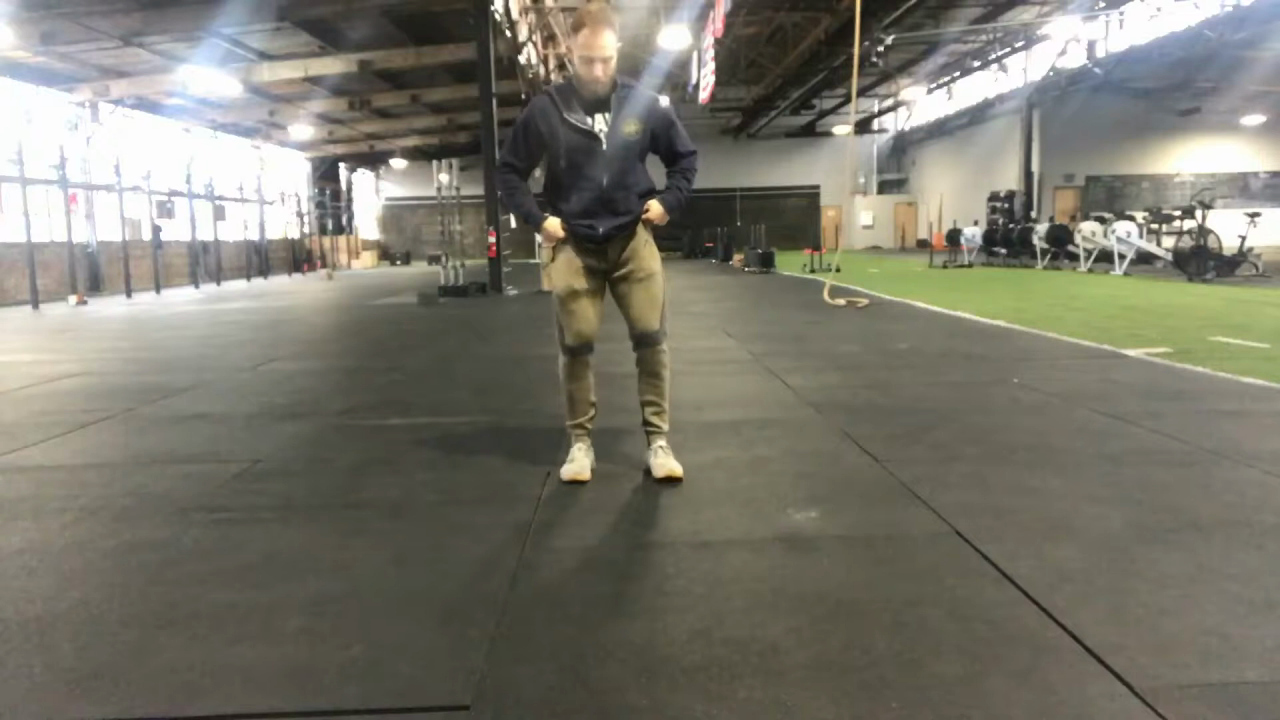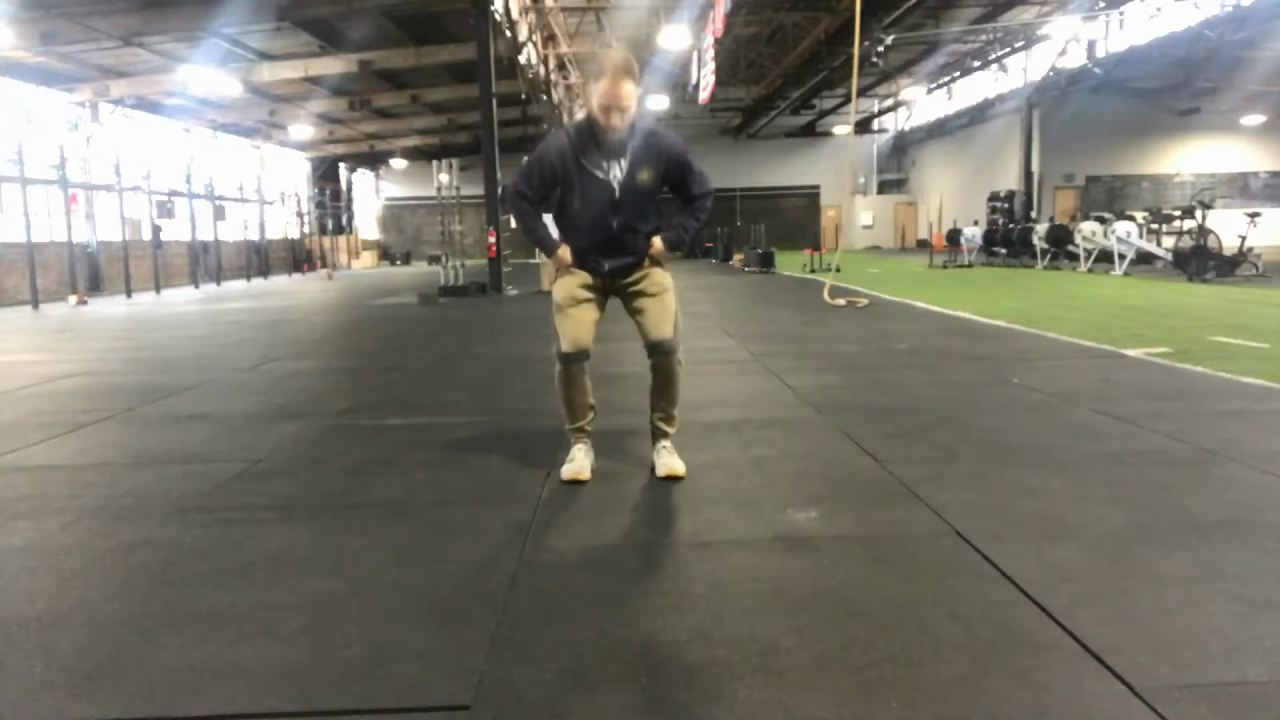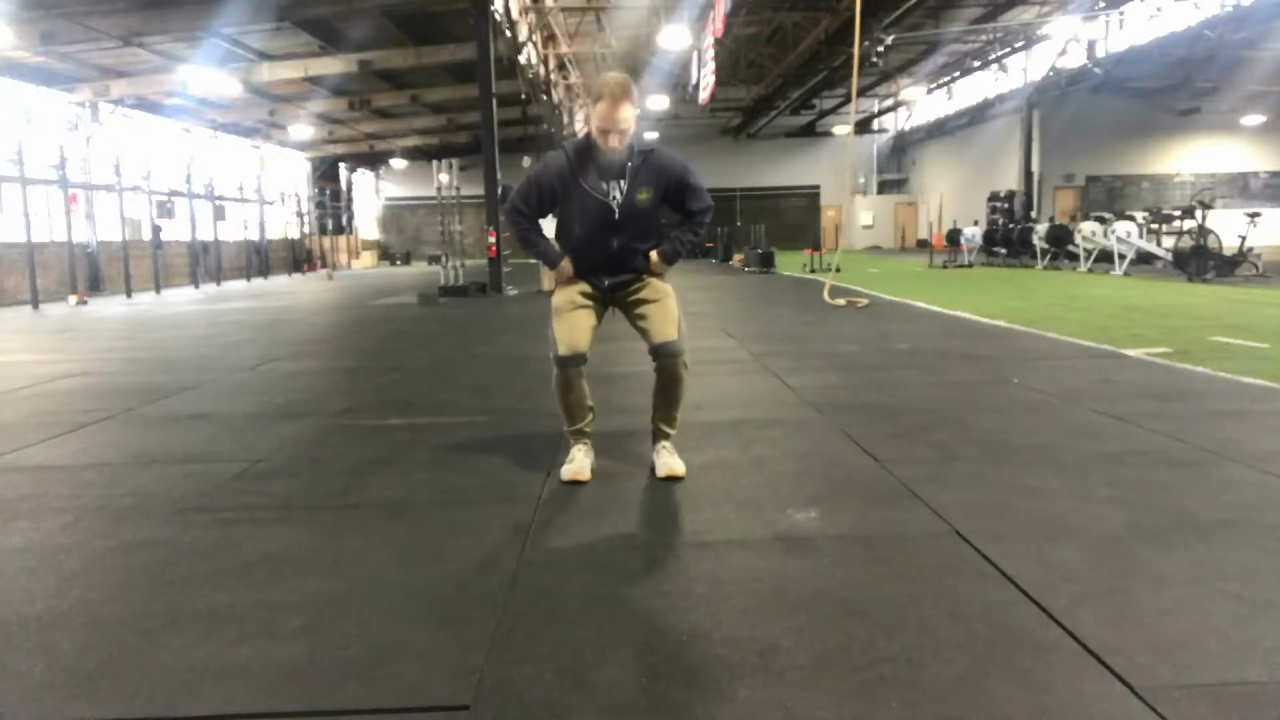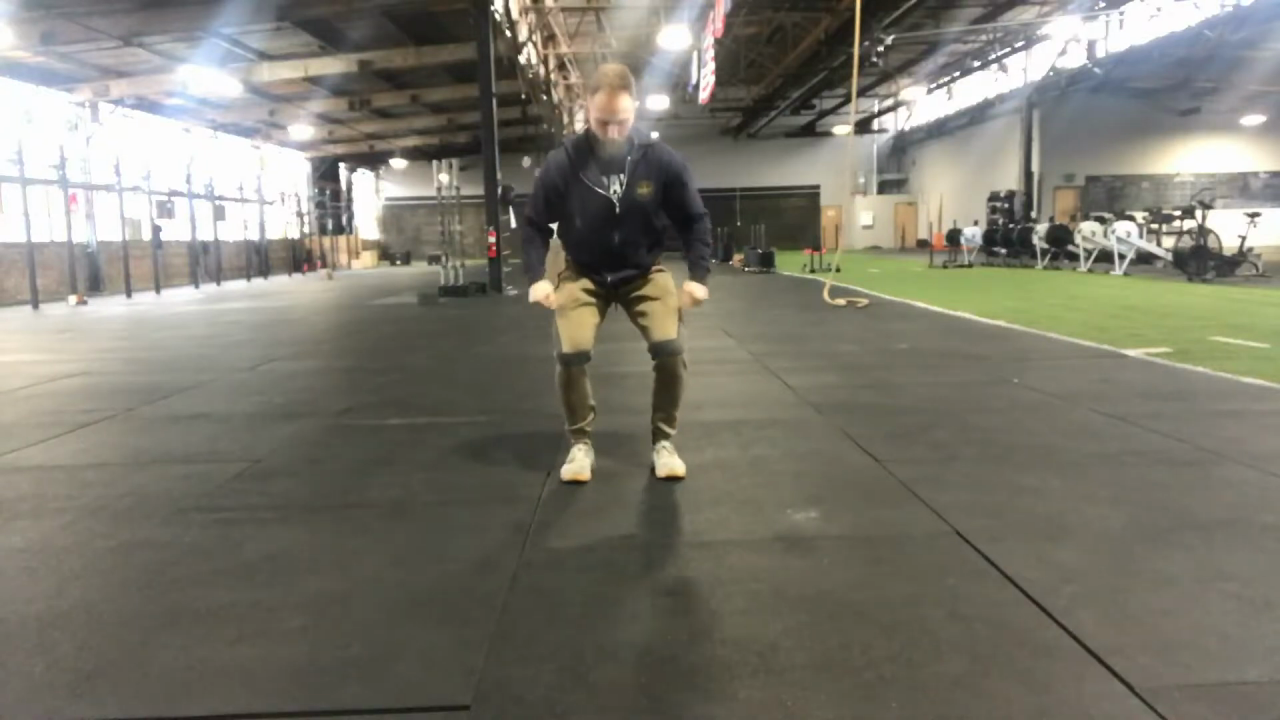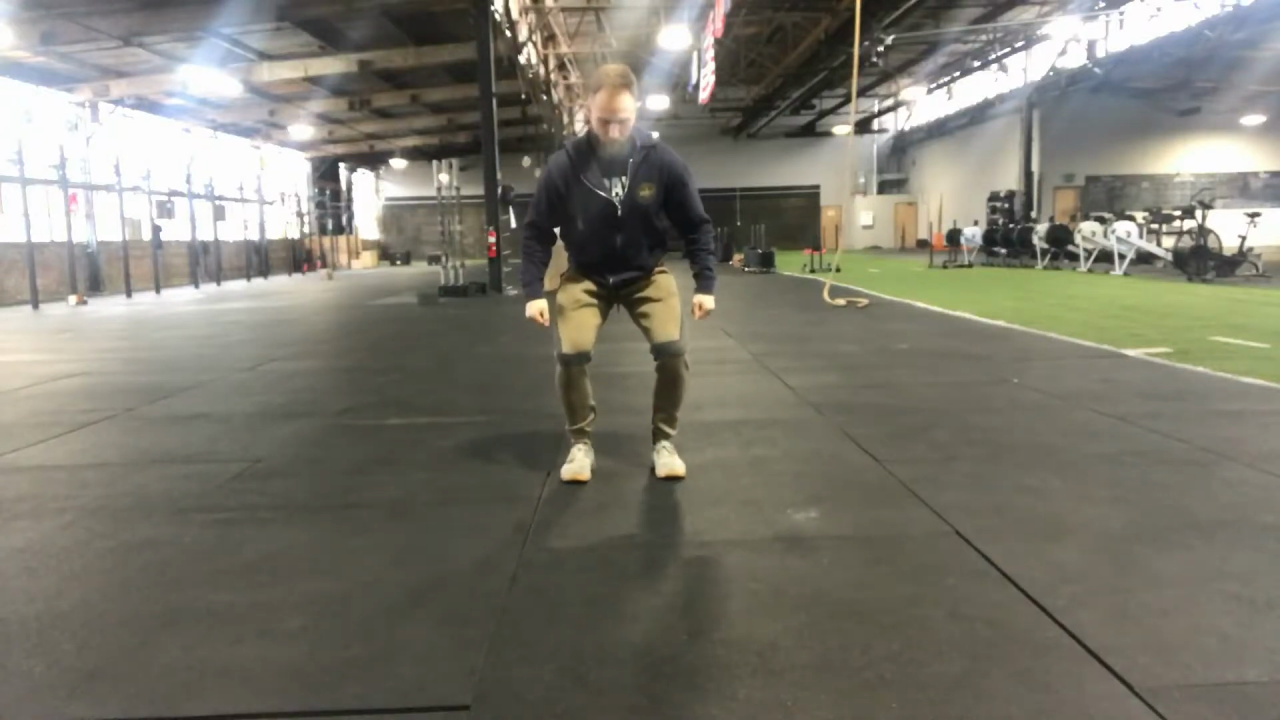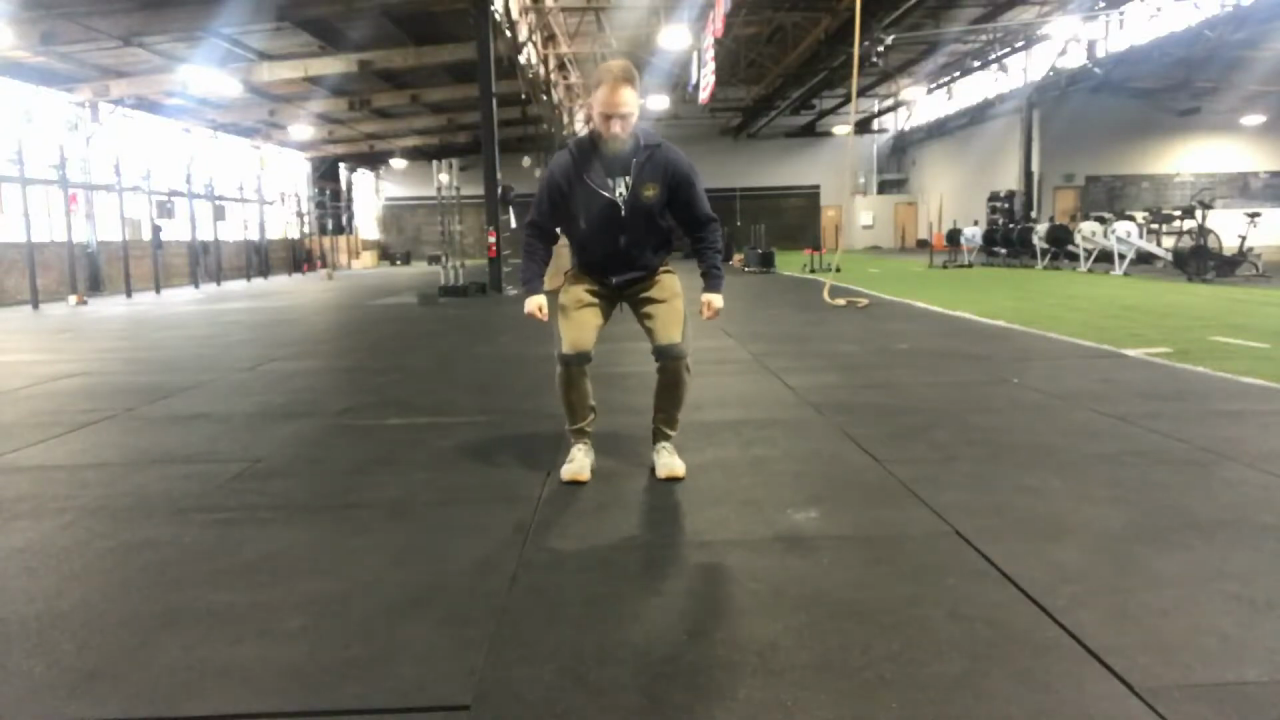
dt=0.4s
person 1, frame 1
left shoulder: (645, 103)
right shoulder: (545, 110)
left elbow: (685, 156)
right elbow: (509, 171)
left wrist: (668, 201)
right wrist: (537, 219)
left hip: (632, 240)
right hip: (573, 245)
left knee: (651, 339)
right knee: (576, 345)
left ankle: (657, 441)
right ankle: (580, 443)
person 1, frame 2
left shoulder: (661, 145)
right shoulder: (561, 147)
left elbow: (701, 195)
right elbow: (520, 196)
left wrist: (672, 239)
right wrist: (550, 246)
left hip: (642, 264)
right hip: (581, 267)
left knee: (665, 346)
right knee: (570, 350)
left ankle: (663, 441)
right ankle: (580, 443)
person 1, frame 3
left shoulder: (661, 163)
right shoulder: (560, 165)
left elbow: (701, 209)
right elbow: (518, 212)
left wrist: (668, 253)
right wrist: (553, 258)
left hip: (642, 276)
right hip: (580, 278)
left knee: (671, 351)
right knee: (567, 355)
left ankle: (663, 442)
right ankle: (580, 444)
person 1, frame 4
left shoulder: (661, 160)
right shoulder: (562, 163)
left elbow: (694, 220)
right elbow: (534, 224)
left wrist: (697, 275)
right wrist: (537, 277)
left hip: (644, 272)
right hip: (583, 274)
left knee: (671, 350)
right knee: (571, 353)
left ankle: (663, 441)
right ankle: (581, 444)
person 1, frame 5
left shoulder: (662, 161)
right shoulder: (564, 165)
left elbow: (696, 226)
right elbow: (537, 231)
left wrist: (705, 283)
right wrist: (534, 290)
left hip: (647, 273)
right hip: (585, 276)
left knee: (672, 351)
right knee: (571, 354)
left ankle: (664, 441)
right ankle: (581, 443)
person 1, frame 6
left shoulder: (667, 160)
right shoulder: (567, 164)
left elbow: (703, 224)
right elbow: (539, 228)
left wrist: (713, 282)
right wrist: (533, 286)
left hip: (652, 274)
right hip: (589, 276)
left knee: (674, 353)
right knee: (571, 354)
left ankle: (664, 442)
right ankle: (581, 444)
